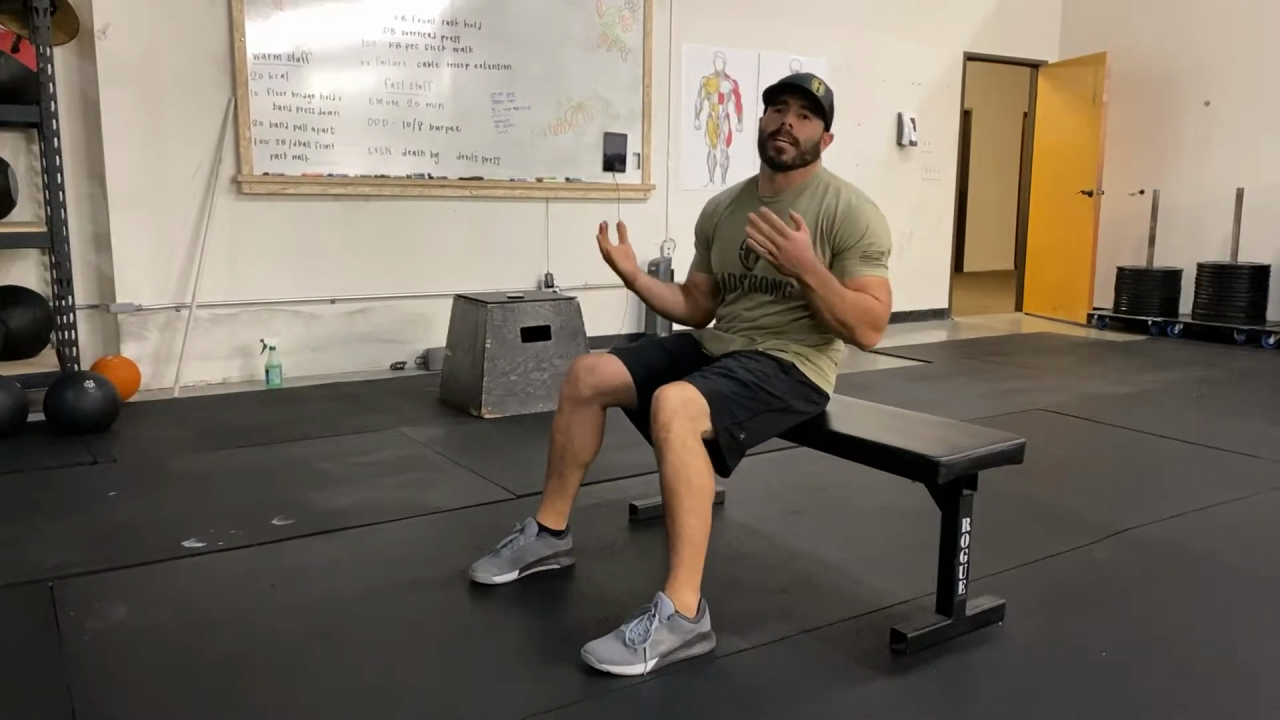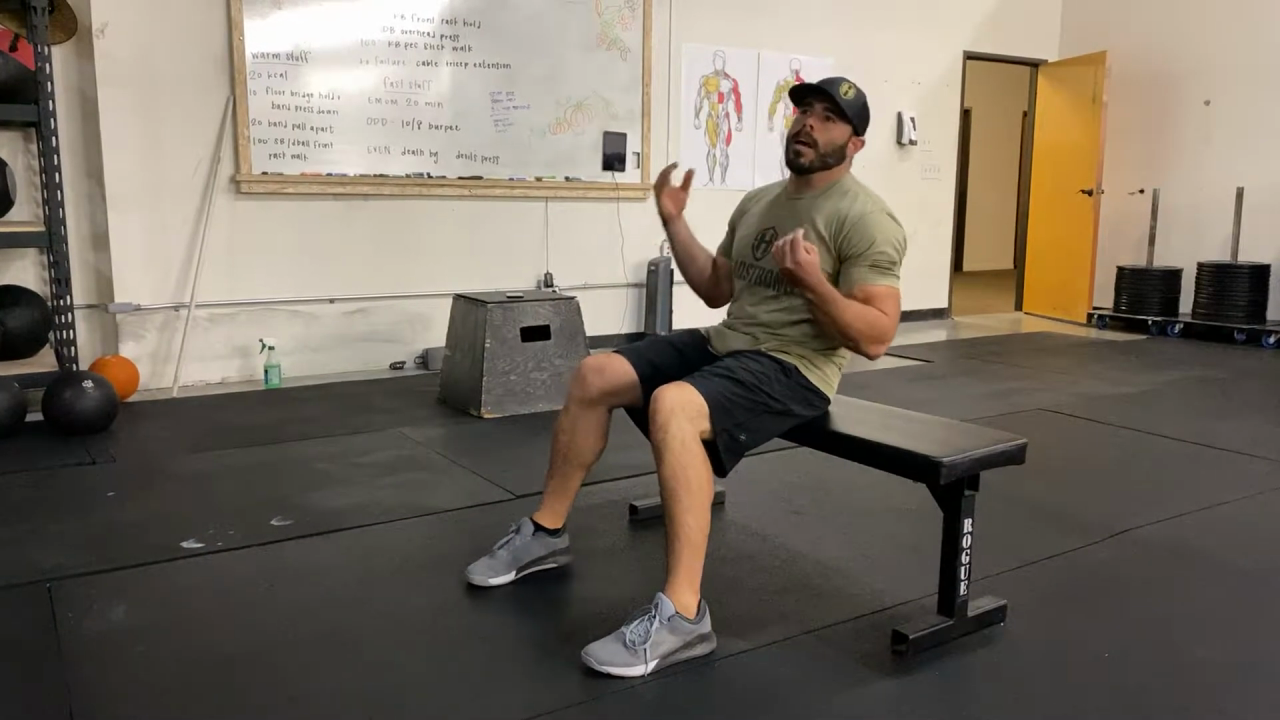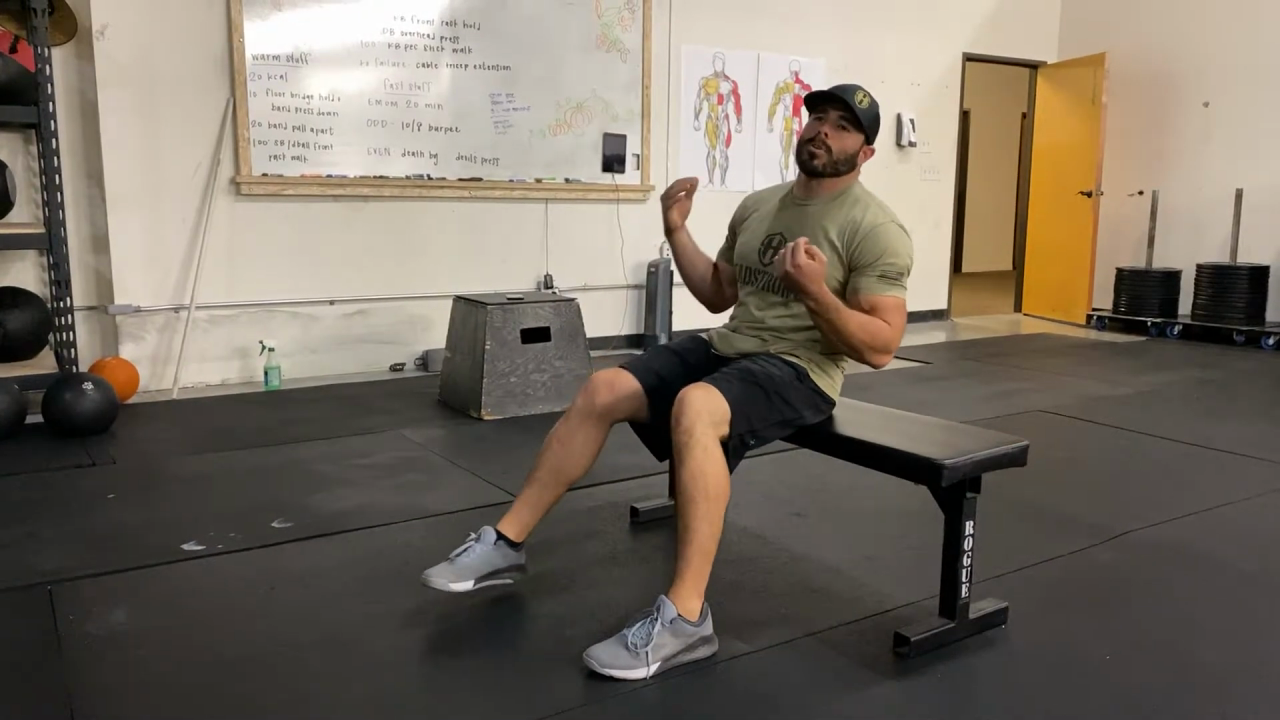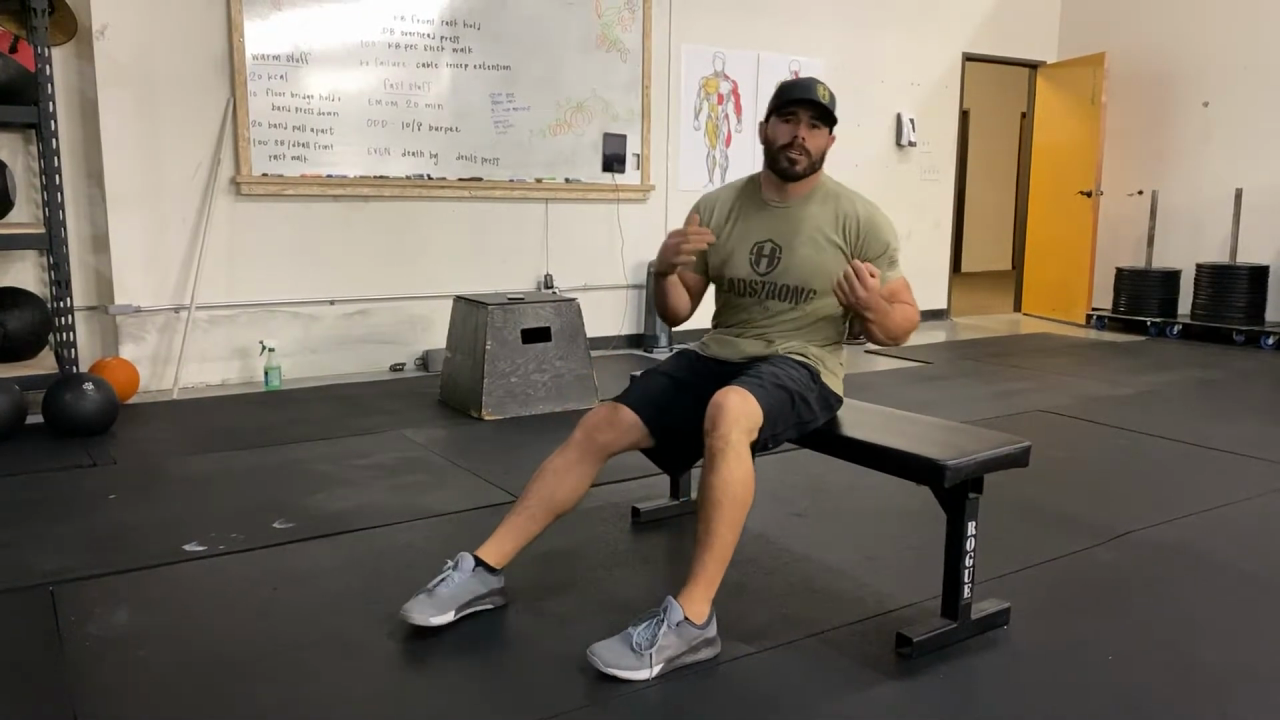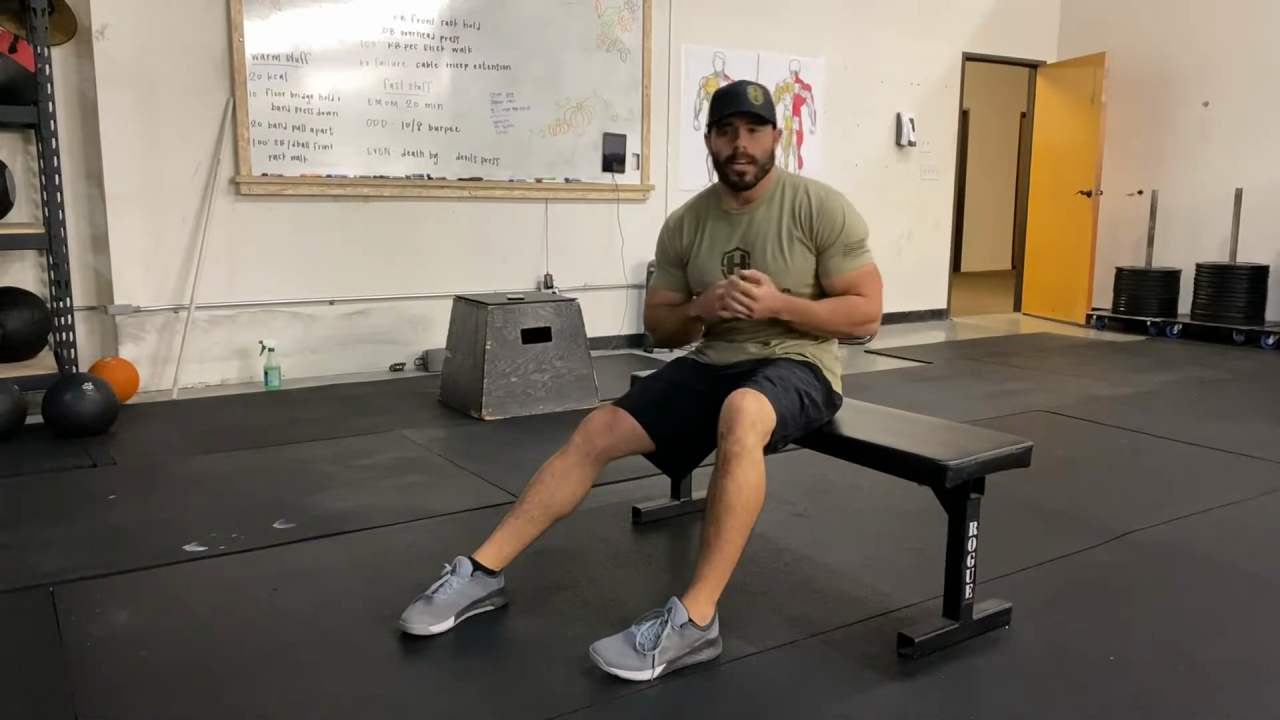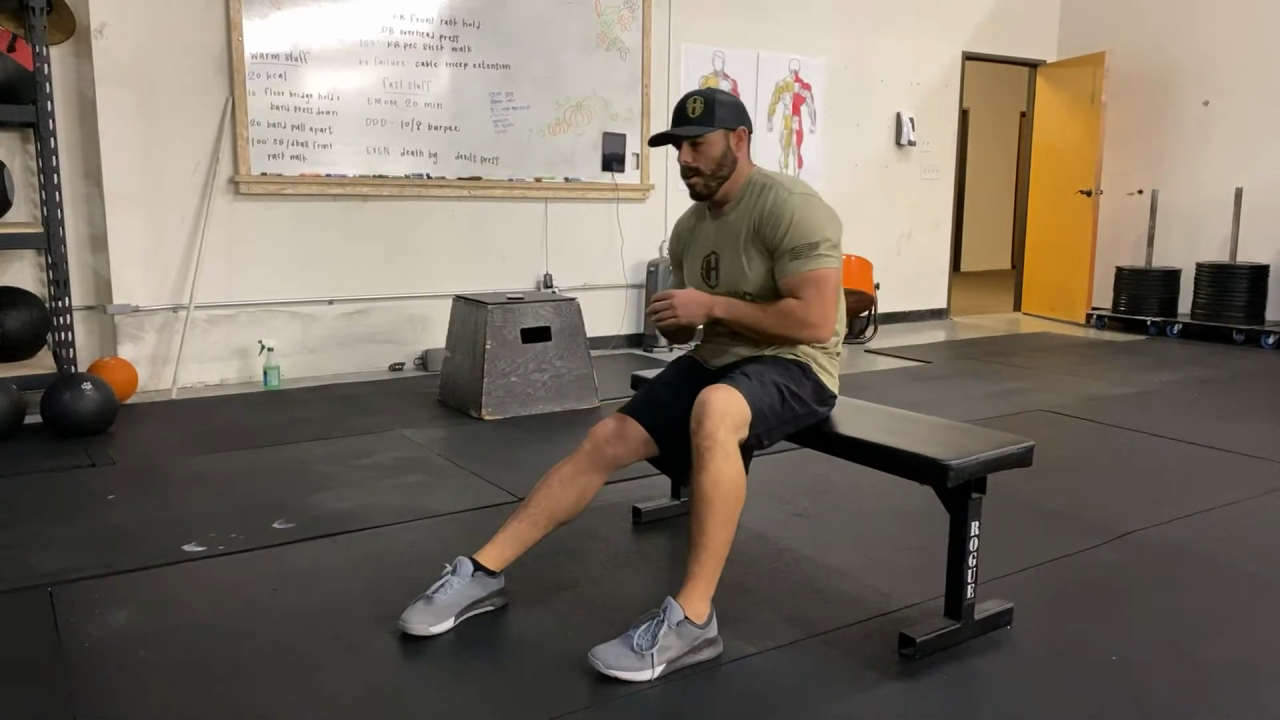
dt=0.4s
person 1, frame 1
left shoulder: (849, 212)
right shoulder: (723, 207)
left elbow: (868, 329)
right elbow: (696, 309)
left wrist: (806, 268)
right wrist: (634, 276)
left hip: (790, 366)
right hip: (718, 347)
left knee: (673, 407)
right knee: (586, 376)
left ankle: (682, 612)
right ankle: (550, 533)
person 1, frame 2
left shoulder: (865, 218)
right shoulder: (758, 201)
left elbow: (875, 338)
right elbow: (717, 289)
left wrist: (813, 282)
right wrist: (675, 224)
left hip: (793, 368)
right hip: (727, 343)
left knee: (671, 407)
right knee: (594, 375)
left ankle: (682, 613)
right ankle: (545, 533)
person 1, frame 3
left shoulder: (874, 228)
right shoulder: (758, 204)
left elbow: (879, 348)
right elbow: (718, 295)
left wrist: (814, 290)
right wrist: (677, 232)
left hip: (799, 371)
right hip: (729, 346)
left knee: (693, 408)
right knee: (601, 392)
left ankle: (685, 616)
right ankle: (506, 543)
person 1, frame 4
left shoulder: (858, 219)
right shoulder: (717, 206)
left elbow: (902, 325)
right elbow: (676, 312)
left wrist: (870, 306)
right wrist: (665, 271)
left hip: (800, 367)
right hip: (717, 355)
left knee: (726, 413)
right knee: (600, 427)
left ankle: (690, 619)
right ankle: (483, 569)
person 1, frame 5
left shoulder: (822, 208)
right shoulder: (685, 224)
left elbow: (867, 313)
right elbow: (660, 326)
left wrist: (779, 305)
right wrist: (702, 309)
left hip: (795, 365)
right hip: (712, 361)
left knee: (740, 416)
right knee: (597, 432)
left ankle: (693, 619)
right ankle: (481, 573)
person 1, frame 6
left shoulder: (789, 207)
right shoulder: (690, 226)
left elbow: (816, 322)
right elbow: (678, 327)
left wrist: (711, 305)
right wrist: (676, 316)
left hip: (792, 366)
right hip: (714, 360)
left knee: (714, 411)
right knee: (605, 440)
left ankle: (691, 617)
right ankle: (481, 573)
